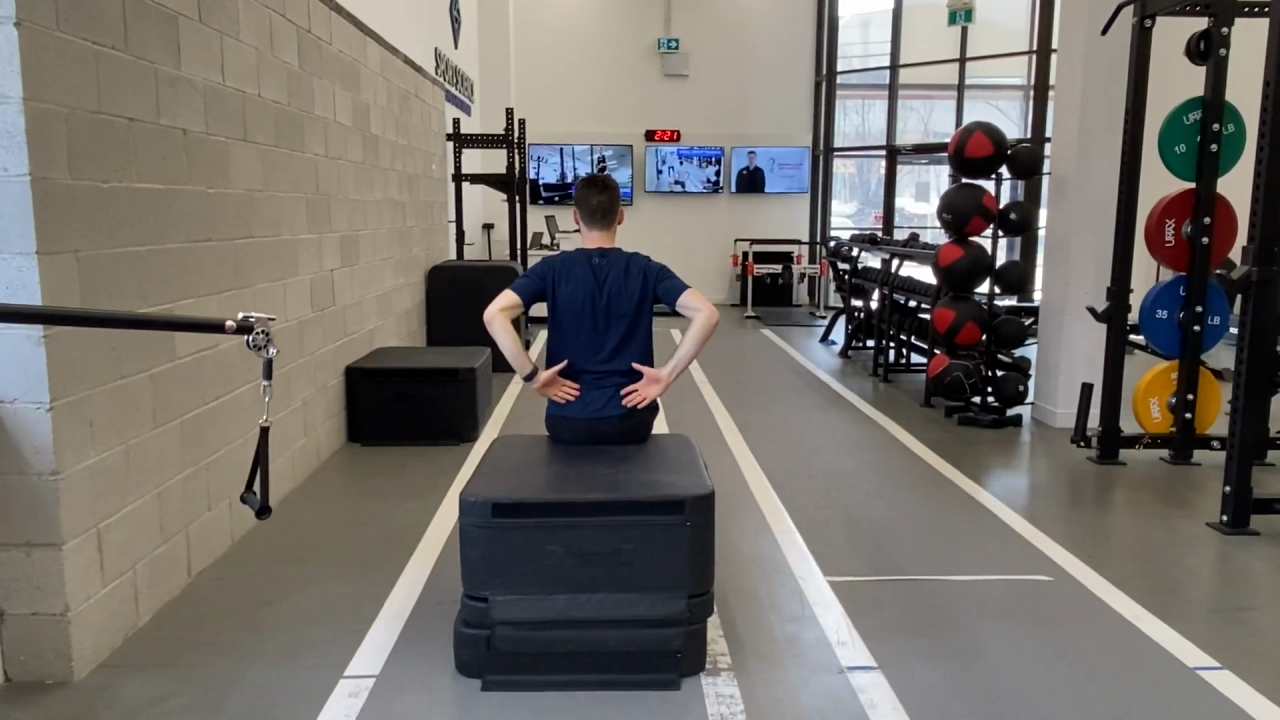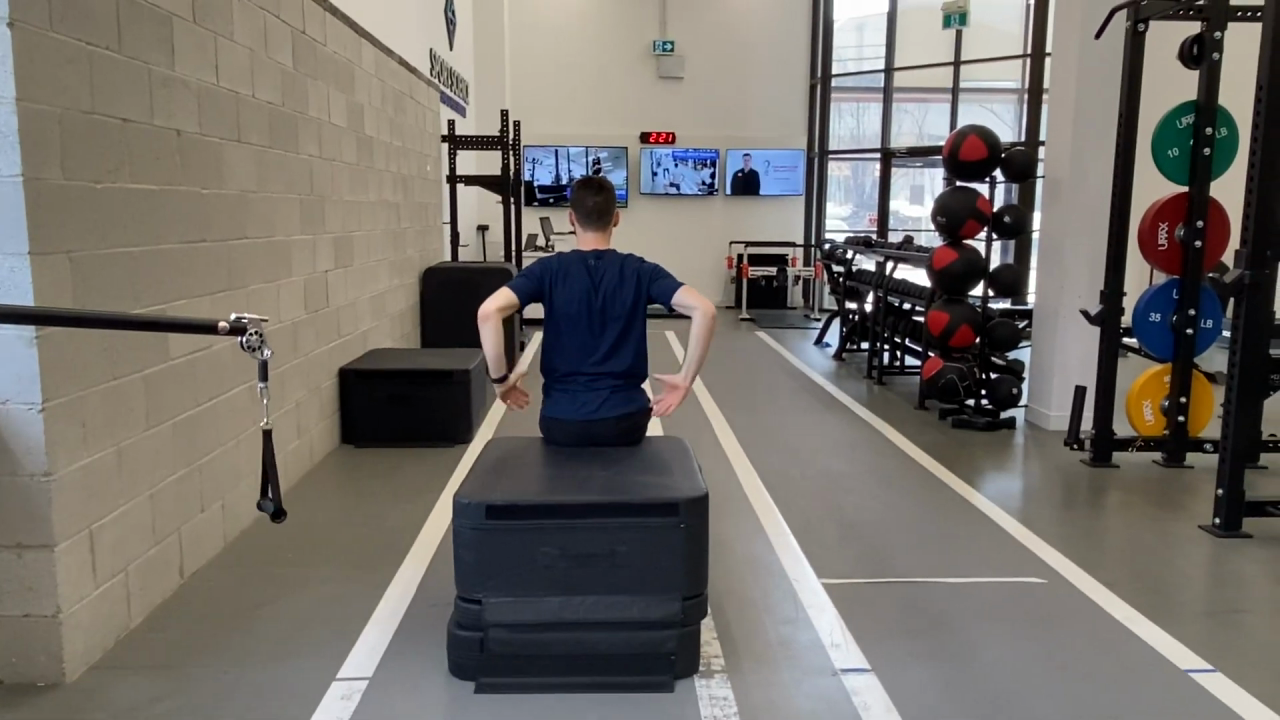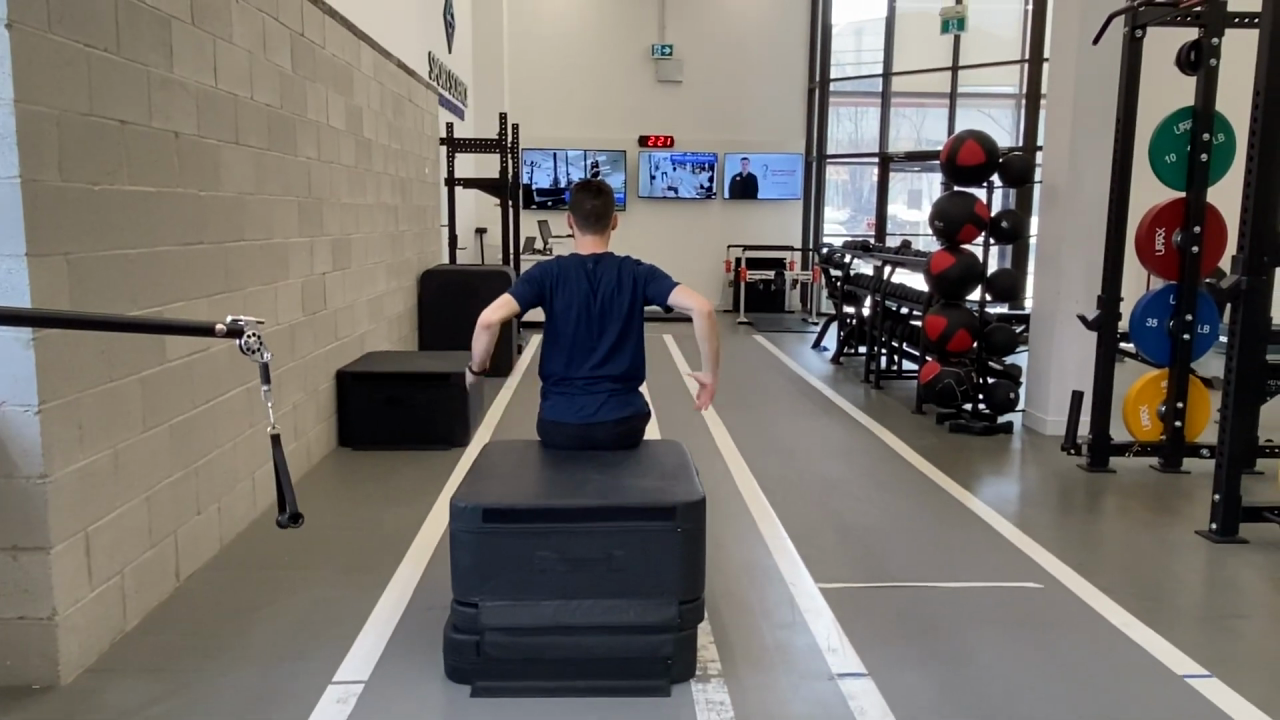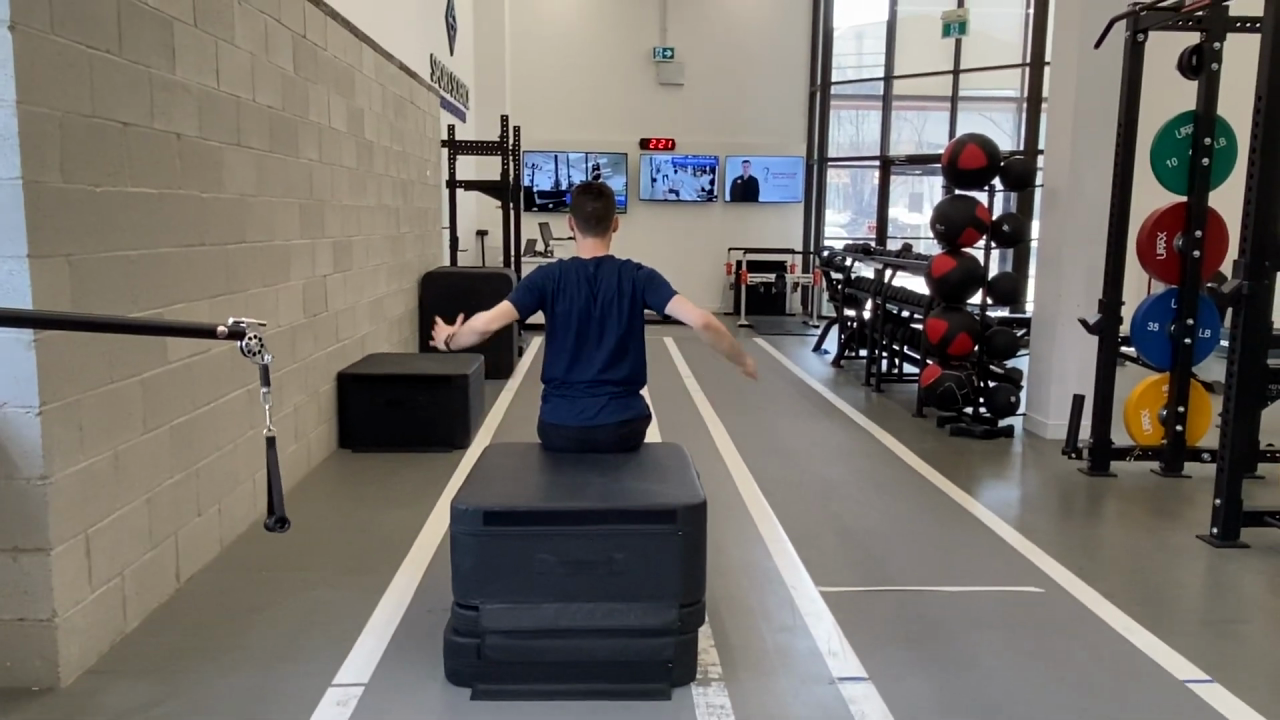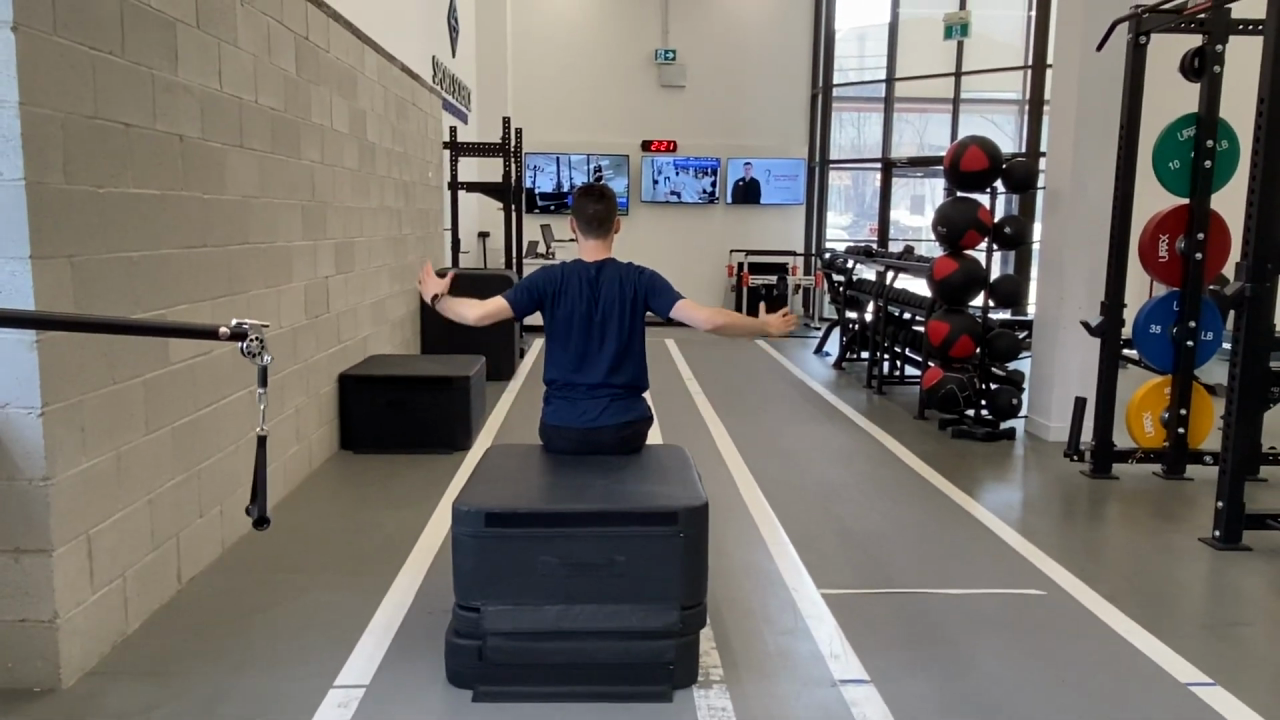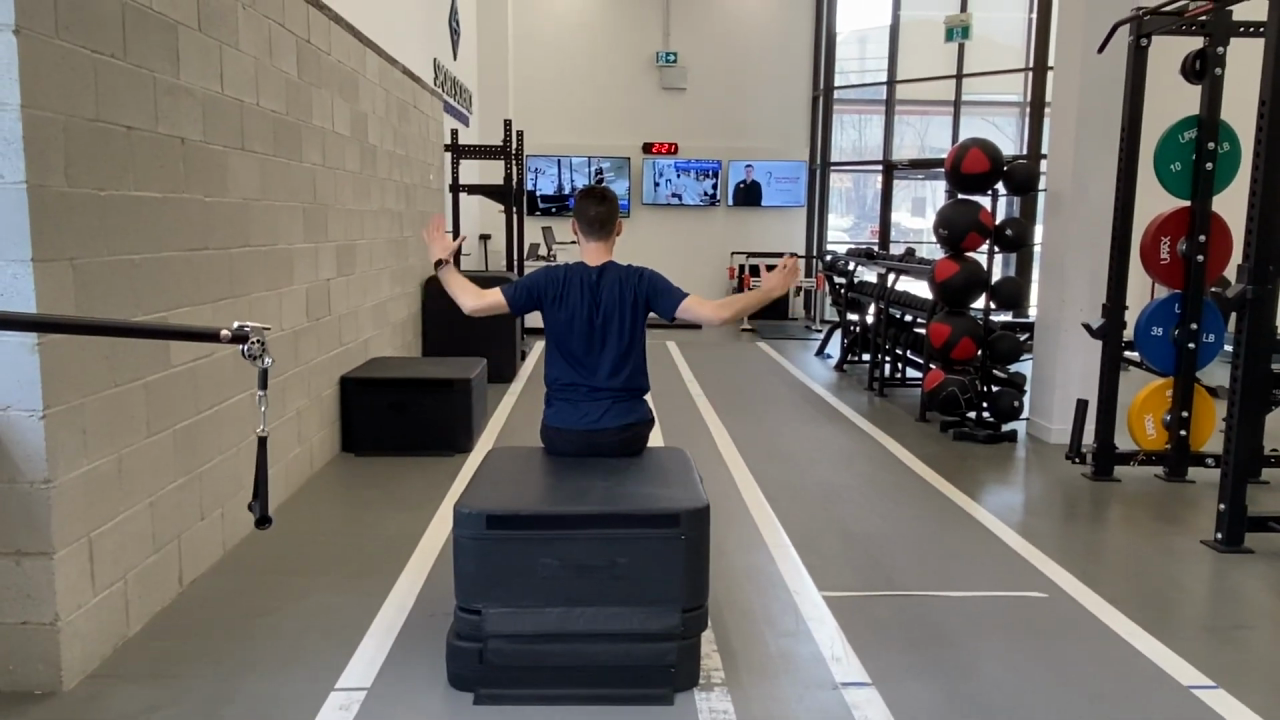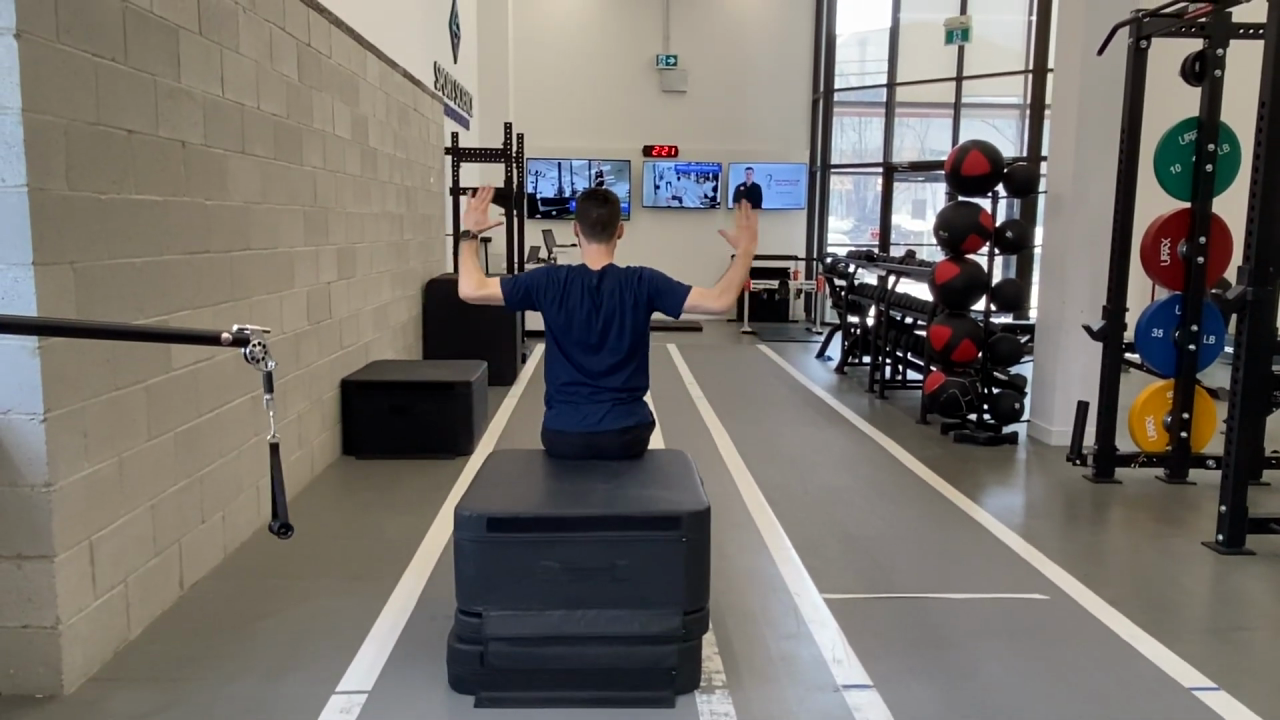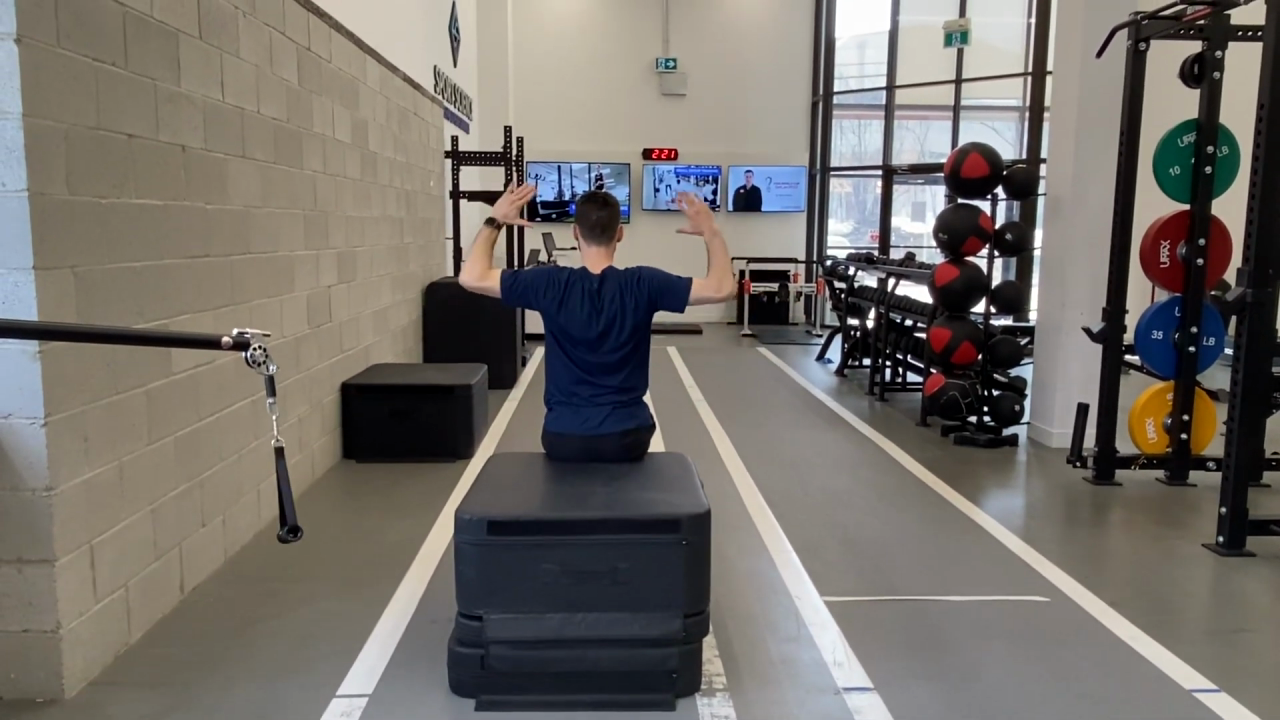
dt=0.3s
person 1, frame 1
left shoulder: (552, 270)
right shoulder: (646, 271)
left elbow: (494, 315)
right elbow: (706, 314)
left wrist: (533, 375)
right wrist: (667, 374)
left hip: (567, 419)
right hip: (630, 418)
person 1, frame 2
left shoulder: (547, 271)
right shoulder: (641, 272)
left elbow: (489, 312)
right elbow: (704, 310)
left wrist: (500, 378)
right wrist: (685, 378)
left hip: (561, 420)
right hip: (625, 419)
person 1, frame 3
left shoulder: (546, 274)
right shoulder: (638, 274)
left elbow: (489, 320)
right elbow: (702, 309)
left wrist: (476, 369)
right wrist: (709, 374)
left hip: (559, 423)
right hip: (623, 421)
person 1, frame 4
left shoulder: (548, 277)
right shoulder: (639, 277)
left elbow: (487, 324)
right elbow: (700, 320)
left wrist: (450, 340)
right wrist: (742, 360)
left hip: (559, 426)
right hip: (623, 425)
person 1, frame 5
left shoulder: (549, 280)
right shoulder: (640, 280)
left elbow: (479, 314)
right elbow: (708, 320)
left wrist: (437, 298)
right wrist: (766, 327)
left hip: (561, 428)
right hip: (625, 428)
person 1, frame 6
left shoulder: (549, 282)
right shoulder: (641, 282)
left elbow: (472, 303)
right elbow: (716, 314)
left wrist: (442, 262)
right wrist: (768, 290)
left hip: (562, 432)
right hip: (626, 432)
person 1, frame 7
left shoulder: (549, 282)
right shoulder: (643, 283)
left elbow: (471, 290)
right elbow: (719, 301)
left wrist: (469, 234)
right wrist: (744, 251)
left hip: (563, 435)
right hip: (627, 434)
person 1, frame 8
left shoulder: (549, 284)
right shoulder: (643, 285)
left elbow: (471, 277)
right elbow: (722, 288)
left wrist: (494, 221)
right wrist: (709, 231)
left hip: (563, 438)
right hip: (628, 437)
